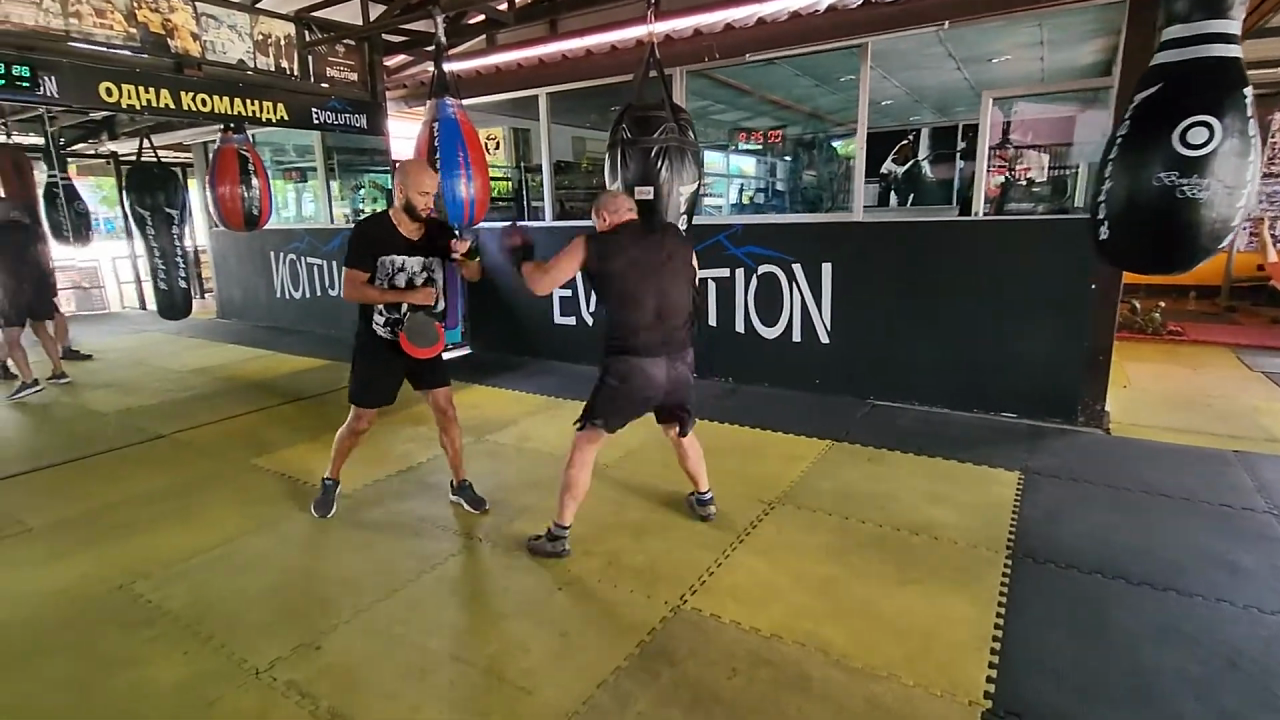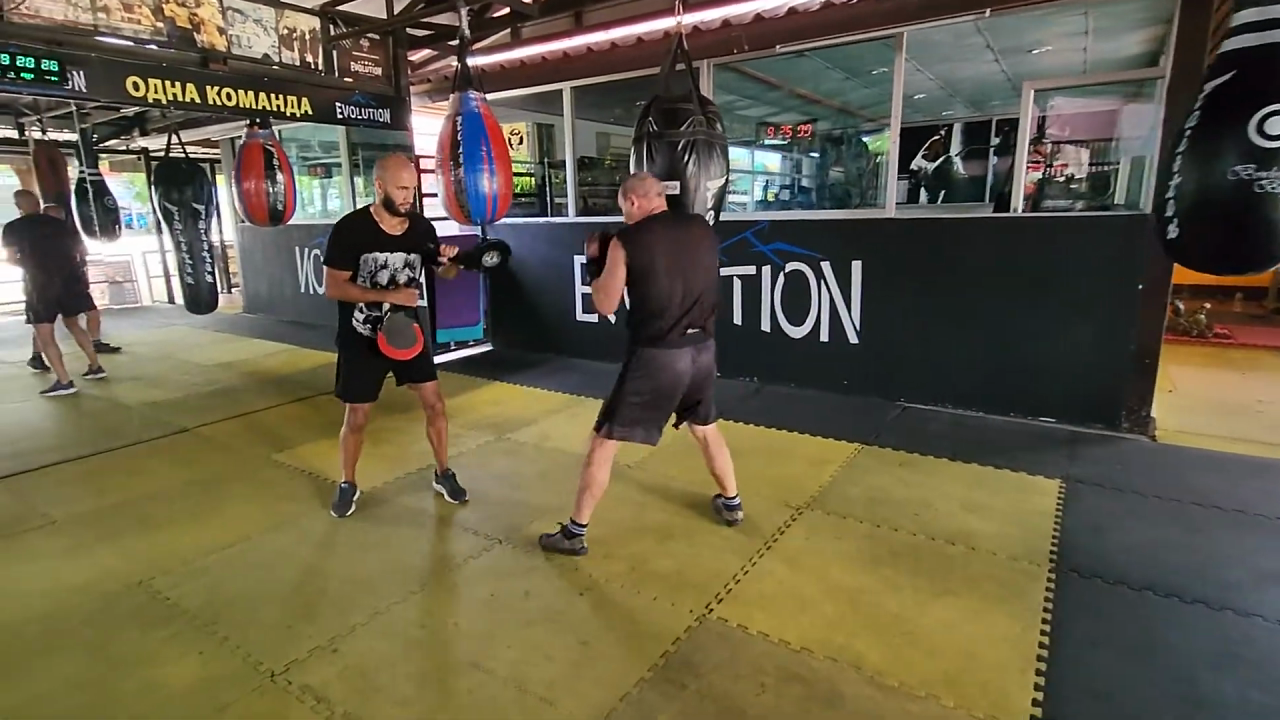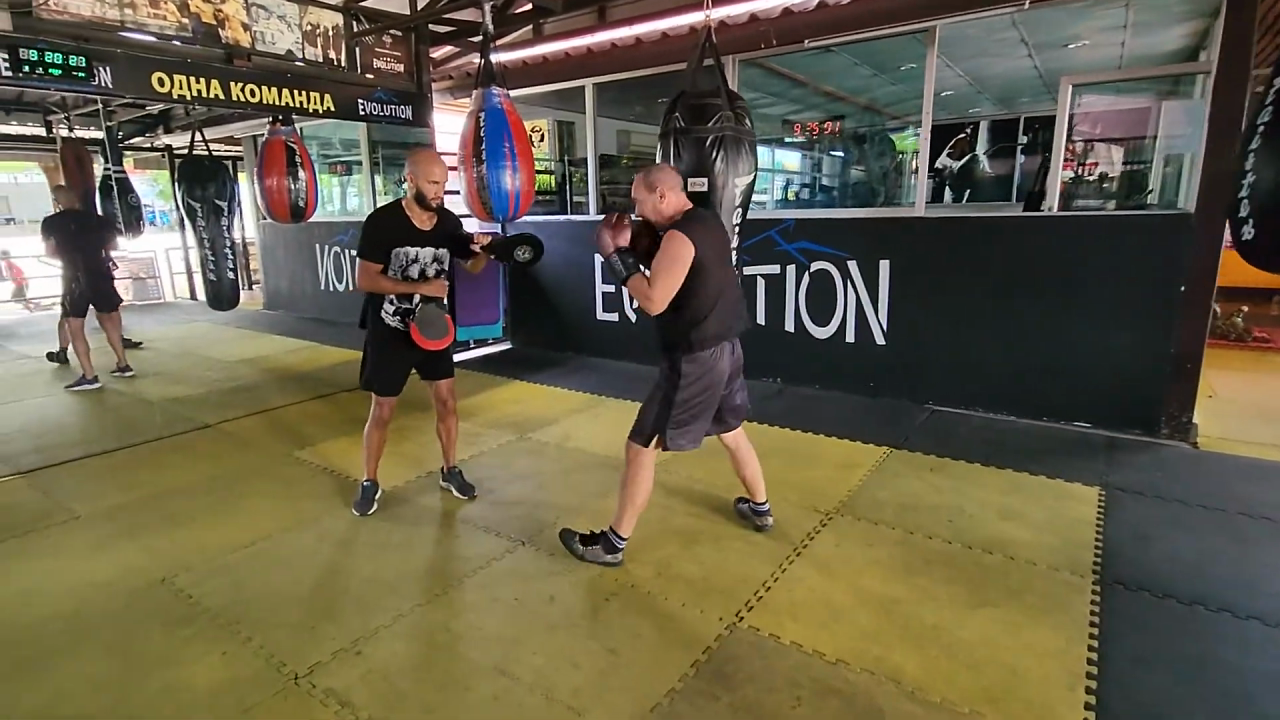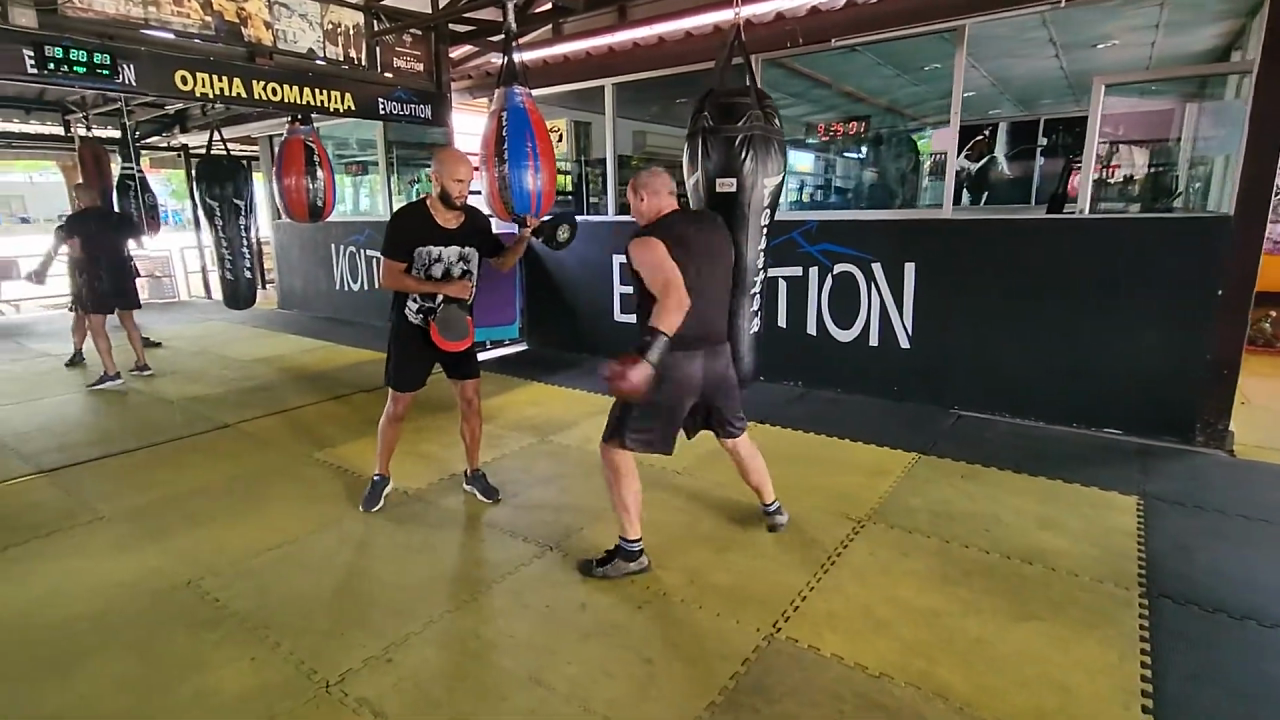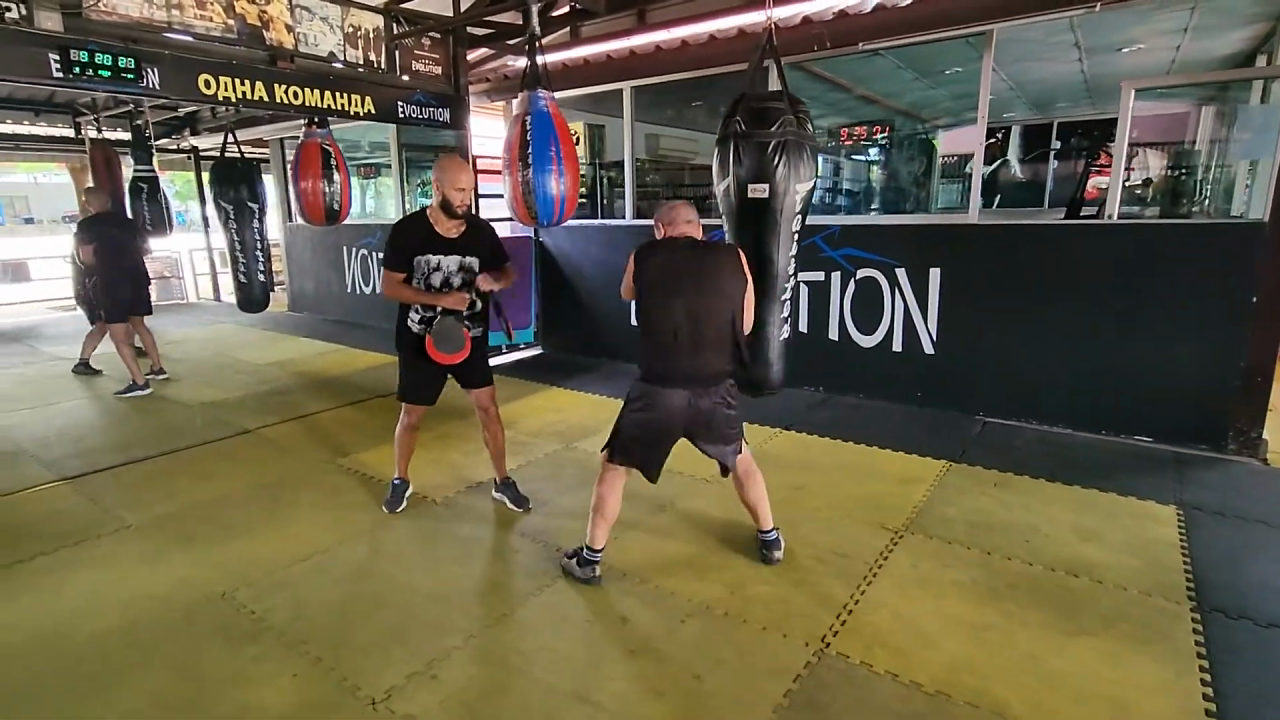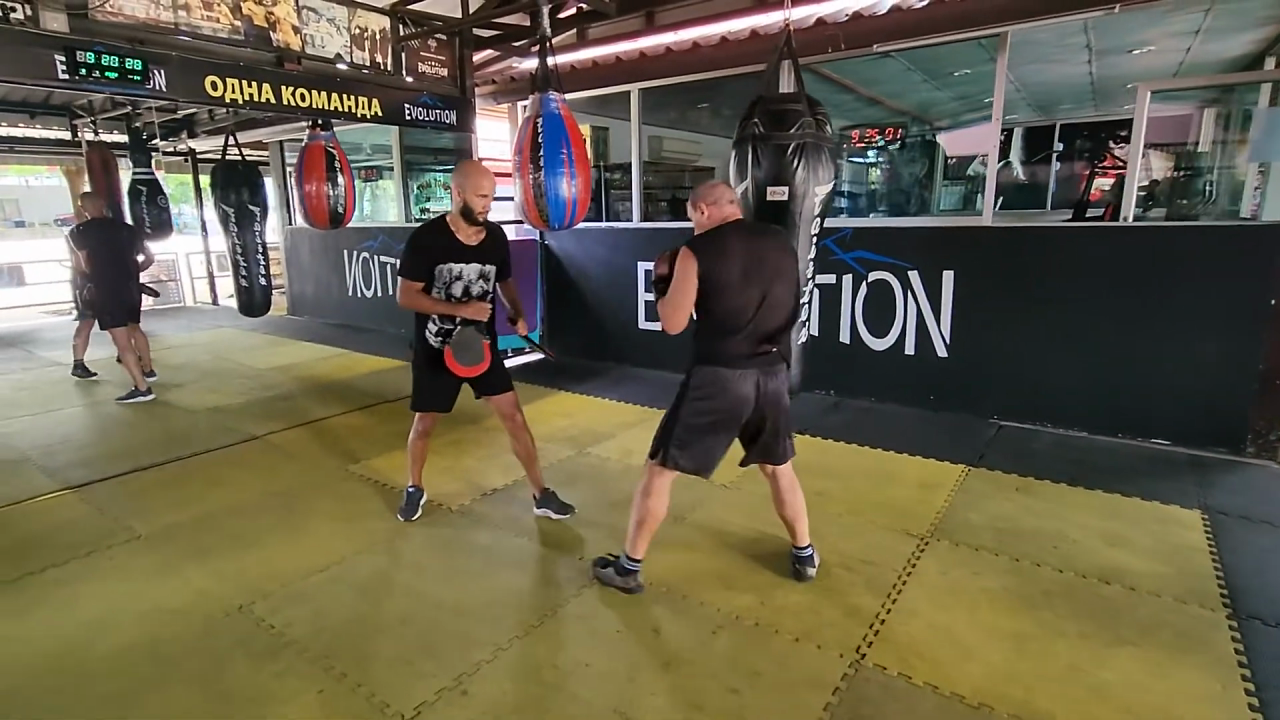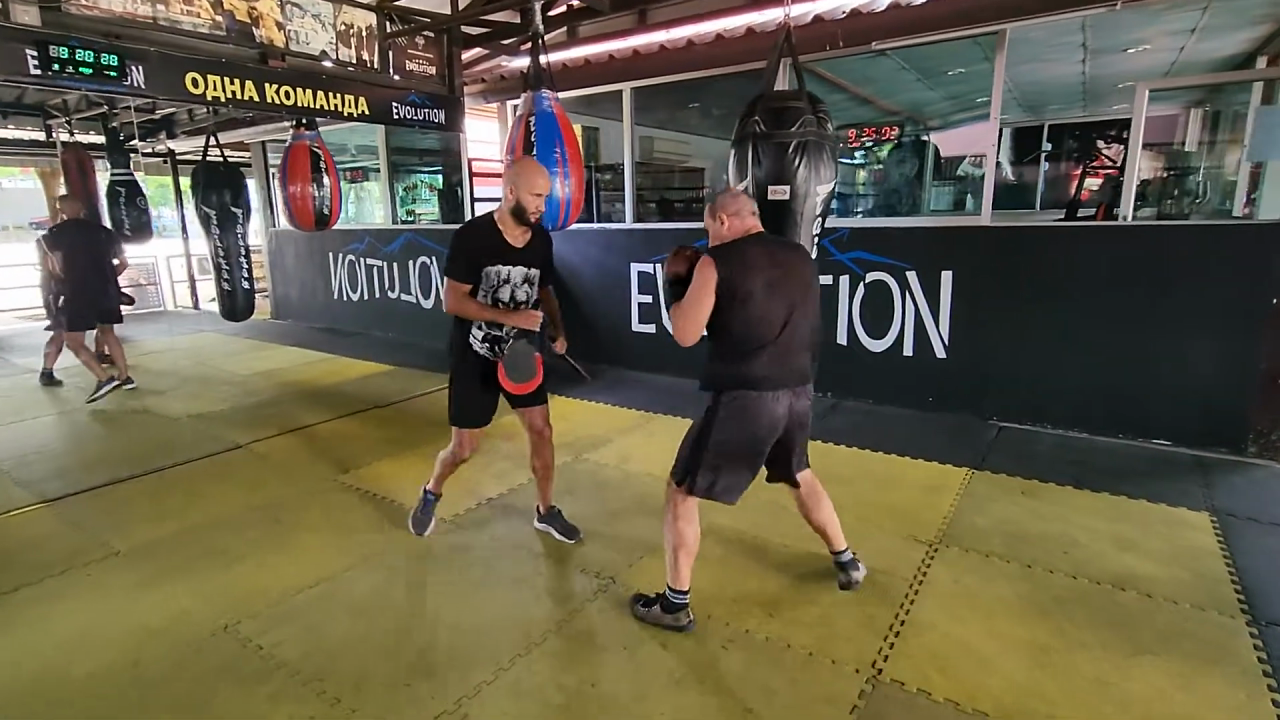
dt=0.3s
person 1, frame 1
left shoulder: (593, 244)
right shoulder: (675, 237)
left elbow: (541, 285)
left wrist: (521, 251)
left hip: (631, 365)
right hip: (679, 359)
left knee: (586, 442)
right knee: (682, 431)
left ankle: (558, 535)
right ankle: (704, 500)
person 1, frame 2
left shoulder: (627, 241)
right shoulder: (701, 228)
left elbow: (605, 305)
left wrist: (594, 262)
left hip: (655, 357)
right hip: (701, 350)
left knee: (605, 441)
right knee: (705, 427)
left ankle: (574, 532)
right ankle: (731, 503)
person 1, frame 3
left shoulder: (679, 236)
right shoulder: (707, 221)
left elbow: (652, 301)
left wrist: (617, 255)
right wrist: (638, 247)
left hip: (694, 360)
right hip: (725, 349)
left knee: (642, 448)
right knee: (731, 434)
left ankle: (614, 543)
right ankle: (760, 508)
person 1, frame 4
left shoulder: (646, 242)
right shoulder: (713, 225)
left elbow: (676, 299)
left wrist: (645, 359)
left hip: (673, 363)
right hip: (715, 357)
left knee: (615, 450)
right knee: (735, 437)
left ankle: (631, 550)
right ankle: (772, 508)
person 1, frame 5
left shoulder: (645, 255)
right shoulder: (732, 257)
left elbow: (627, 294)
right elbow: (745, 326)
left hip: (657, 392)
right hip: (714, 391)
left knee: (615, 466)
right knee: (739, 459)
left ankle: (589, 558)
right ankle: (769, 539)
person 1, frame 6
left shoulder: (695, 251)
right shoulder: (781, 243)
left elbow: (673, 322)
left wrist: (663, 279)
left hip: (716, 379)
right hip: (772, 376)
left knee: (660, 469)
right knee: (778, 465)
left ankle: (630, 565)
right ankle: (803, 555)
person 1, frame 7
left shoulder: (716, 262)
right shoulder: (801, 258)
left elbow: (686, 333)
left wrist: (676, 281)
left hip: (743, 400)
right hip: (797, 394)
left knee: (682, 494)
right knee: (800, 476)
left ankle: (676, 602)
right ankle: (846, 561)
person 2, frame 1
left shoulder: (440, 231)
right shoulder: (369, 231)
left elbow: (473, 275)
right elbow: (351, 288)
left wrist: (468, 254)
right wrist: (406, 295)
right hip: (378, 343)
left knee: (446, 410)
right knee: (360, 422)
left ankle: (460, 483)
right ankle: (330, 481)
person 2, frame 2
left shoulder: (421, 227)
right shoulder: (350, 228)
right elbow: (333, 287)
left wrist: (451, 260)
right wrist: (387, 295)
right hip: (363, 339)
left knee: (433, 403)
right knee: (357, 417)
left ankle: (443, 471)
right ankle: (347, 484)
person 2, frame 3
left shoulder: (449, 222)
right shoulder: (382, 222)
left elbow: (472, 267)
right elbow: (365, 279)
left wrist: (483, 250)
right wrist: (419, 287)
right hip: (390, 332)
left knee: (447, 402)
right knee: (382, 411)
left ankle: (450, 470)
right ankle: (369, 483)
person 2, frame 4
left shoulder: (476, 221)
right shoulder: (407, 220)
left elbow: (503, 264)
right elbow: (388, 277)
left wrist: (524, 238)
right wrist: (441, 287)
right hip: (413, 329)
left knee: (470, 401)
right knee: (397, 406)
left ankle: (474, 474)
right ankle: (380, 477)
person 2, frame 5
left shoulder: (481, 230)
right shoulder: (407, 230)
left elbow: (508, 273)
right elbow: (389, 286)
left wrist: (495, 281)
right wrist: (437, 298)
left hip: (468, 337)
right hip: (421, 339)
left knee: (488, 409)
right knee: (411, 416)
left ankle: (502, 481)
right ankle: (400, 480)
person 2, frame 6
left shoulder: (496, 237)
right shoulder: (426, 239)
left elbow: (505, 281)
right elbow: (406, 296)
left wrist: (518, 314)
right wrist: (460, 309)
right hip: (436, 349)
left knee: (513, 417)
right knee: (425, 422)
left ankle: (542, 495)
right ankle: (415, 489)
person 2, frame 7
left shoulder: (542, 239)
right shoulder: (472, 237)
right elbow: (452, 300)
left wrist: (557, 329)
right wrist: (510, 316)
right hip: (474, 357)
left knee: (541, 431)
right knee: (464, 448)
left ankle: (546, 510)
right ankle: (432, 493)
person 3, frame 1
right shoulder: (27, 228)
right elbow: (44, 255)
right hip: (39, 285)
right knee: (40, 329)
left ankle: (29, 380)
right ankle: (59, 372)
person 3, frame 2
left shoulder: (13, 228)
right shoulder: (58, 223)
left elbow: (12, 260)
right elbow: (78, 250)
left wrist: (29, 261)
left hip: (42, 285)
right hip: (69, 280)
left knee: (44, 336)
right knee: (74, 325)
left ankle: (64, 382)
right ankle: (96, 367)
person 3, frame 3
left shoulder: (51, 223)
right shoulder: (96, 219)
left elbow: (51, 252)
right elbow: (111, 244)
left wrist: (69, 254)
left hip: (75, 279)
right hip: (100, 276)
left knee: (75, 329)
right knee: (108, 322)
left ankle: (89, 376)
right ankle: (123, 365)
person 3, frame 4
left shoulder: (74, 221)
right shoulder: (117, 217)
left elbow: (75, 252)
right elbow: (137, 239)
left wrist: (91, 254)
left hip: (97, 277)
right hip: (123, 273)
left knee: (96, 326)
right knee: (128, 321)
left ankle: (111, 373)
right ankle: (142, 364)
person 3, frame 5
left shoulder: (87, 226)
right shoulder: (128, 223)
left elbow: (87, 258)
right elbow: (144, 250)
left wrist: (102, 262)
left hip: (112, 284)
right hip: (138, 280)
left knee: (119, 336)
right knee: (138, 325)
left ankle: (140, 382)
right ankle: (157, 368)
person 3, frame 6
left shoulder: (81, 231)
right shoulder: (127, 229)
left elbow: (85, 266)
right elbow: (149, 258)
left wrist: (99, 272)
left hip: (105, 290)
right hip: (131, 288)
left knee: (122, 341)
right knee: (134, 329)
left ankle: (142, 388)
right ankle: (147, 370)
person 3, frame 7
left shoulder: (56, 233)
right shoulder: (103, 231)
left elbow: (57, 268)
right elbow: (123, 263)
left wrist: (69, 278)
left hip: (79, 293)
right hip: (108, 291)
left knee: (74, 342)
right knee: (108, 333)
left ankle: (104, 378)
right ankle: (124, 377)
